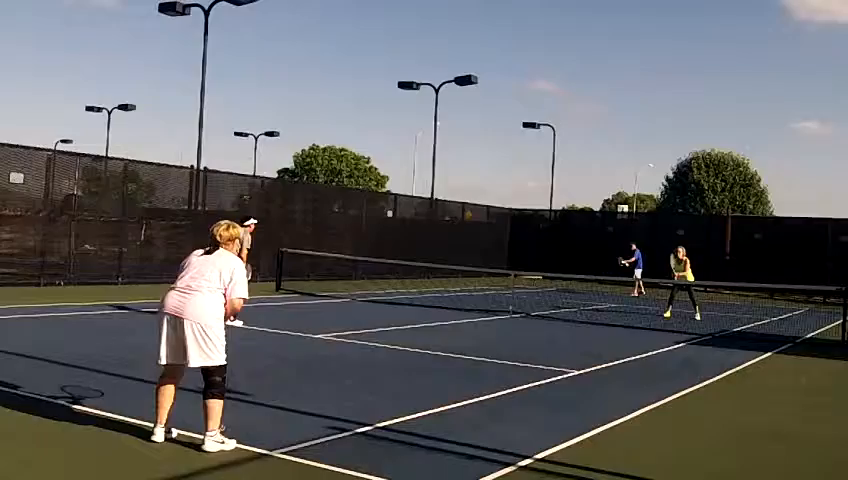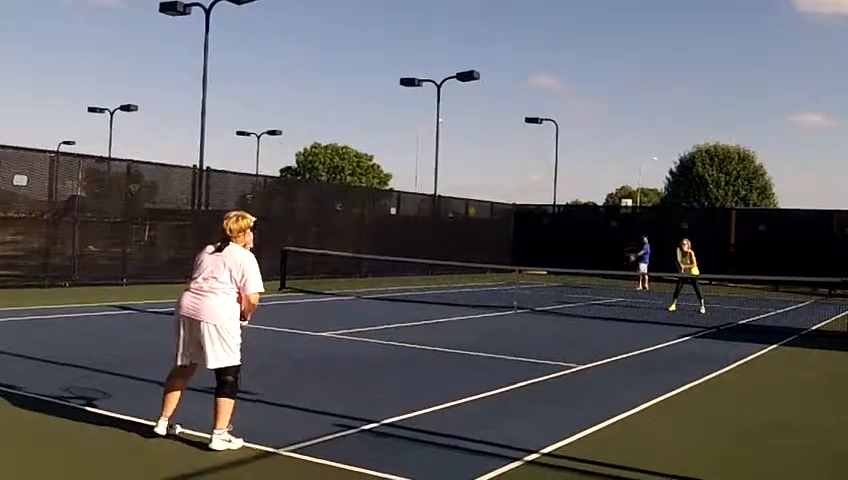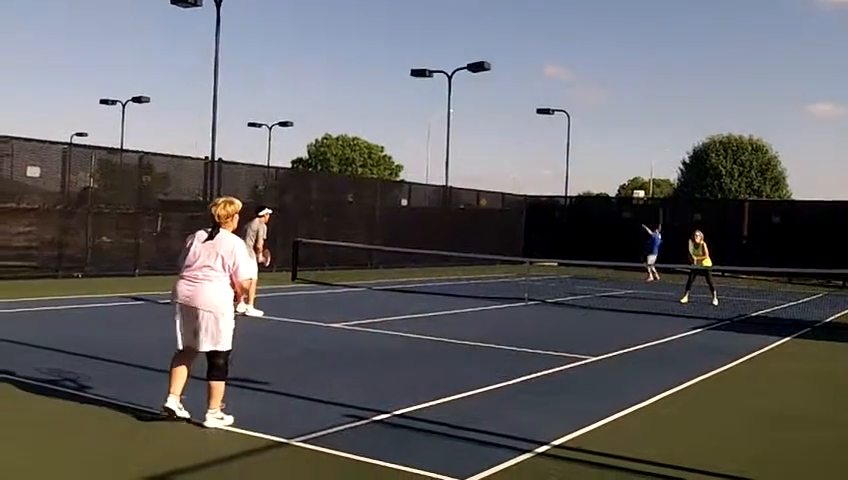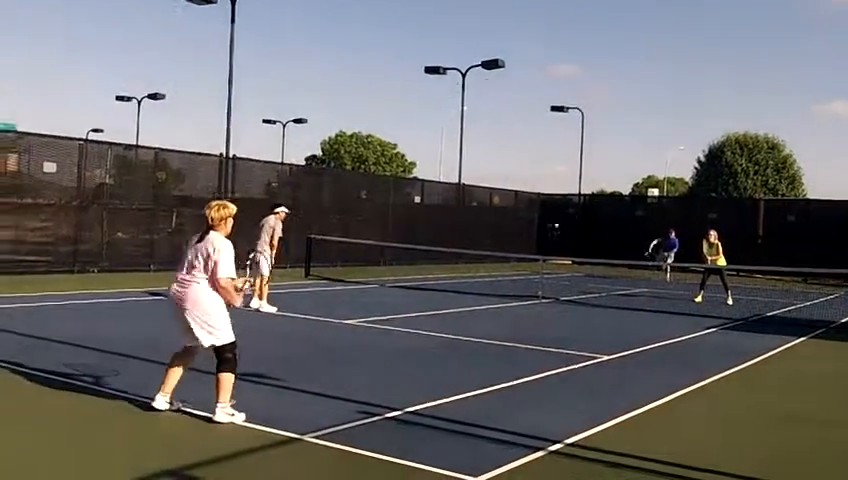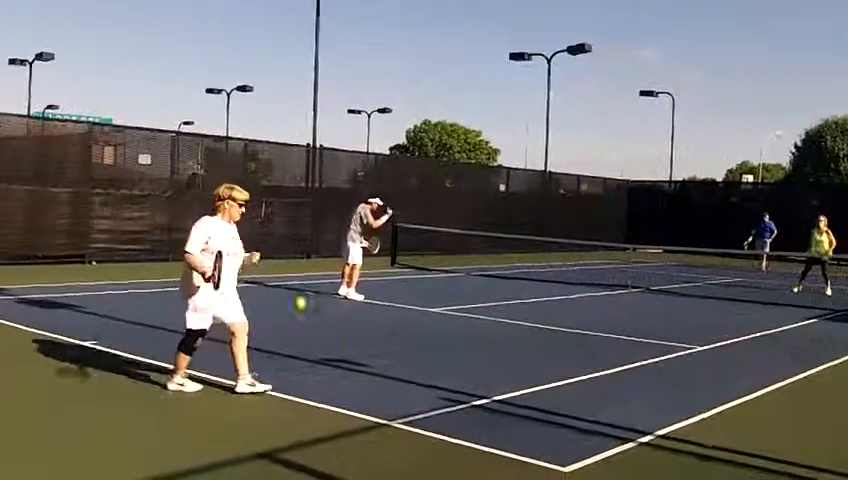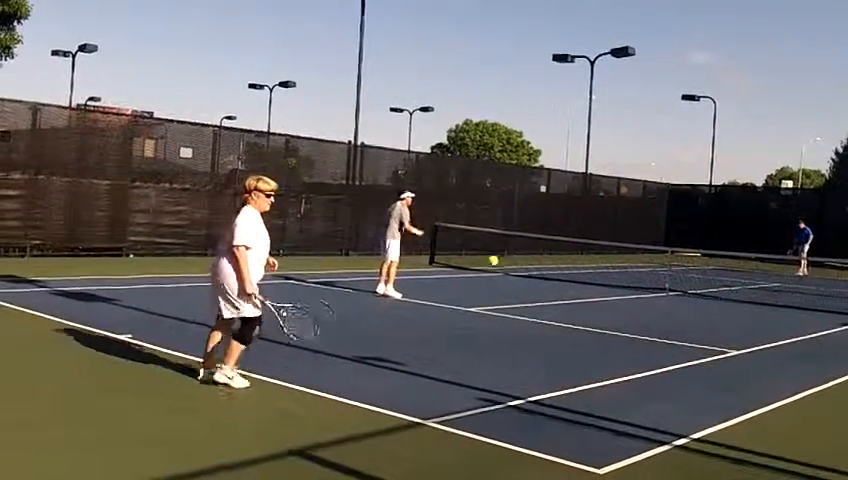
dt=0.7s
person 1, frame 1
left shoulder: (194, 255)
right shoulder: (235, 263)
right elbow: (235, 303)
right wrist: (223, 315)
left hip: (172, 307)
right hip: (202, 315)
left knee: (171, 371)
right knee: (215, 376)
left ankle: (159, 428)
right ankle: (213, 436)
person 1, frame 2
left shoulder: (207, 251)
right shoulder: (245, 258)
right elbow: (252, 298)
right wrist: (245, 314)
left hip: (188, 308)
right hip: (218, 316)
left knee: (183, 367)
right knee: (228, 375)
left ankle: (163, 421)
right ankle: (220, 435)
person 1, frame 3
left shoulder: (195, 237)
right shoulder: (235, 244)
left elbow: (183, 266)
right elbow: (243, 283)
right wrist: (235, 293)
left hip: (184, 295)
right hip: (212, 302)
left knee: (186, 349)
right knee: (218, 358)
left ankle: (173, 398)
right ankle: (213, 414)
person 1, frame 4
left shoulder: (197, 240)
right shoulder: (222, 245)
right elbow: (223, 282)
left wrist: (234, 284)
right wrist: (234, 299)
left hip: (182, 297)
right hip: (204, 302)
left knee: (189, 349)
right knee: (227, 353)
left ankle: (163, 397)
right ankle: (223, 408)
person 1, frame 5
left shoulder: (231, 227)
right shoulder: (205, 225)
right elbow: (189, 255)
left wrist: (248, 258)
right wrist: (204, 272)
left hip: (225, 289)
right hip: (202, 288)
left knee: (240, 328)
right knee: (196, 333)
left ankle: (244, 380)
right ankle: (177, 378)
person 1, frame 6
left shoulder: (253, 216)
right shoulder: (248, 217)
right elbow: (239, 250)
left wrist: (266, 259)
right wrist: (248, 282)
left hip: (232, 276)
right hip: (235, 277)
left knee: (225, 322)
right knee: (252, 322)
left ankle: (208, 369)
right ankle: (226, 370)
